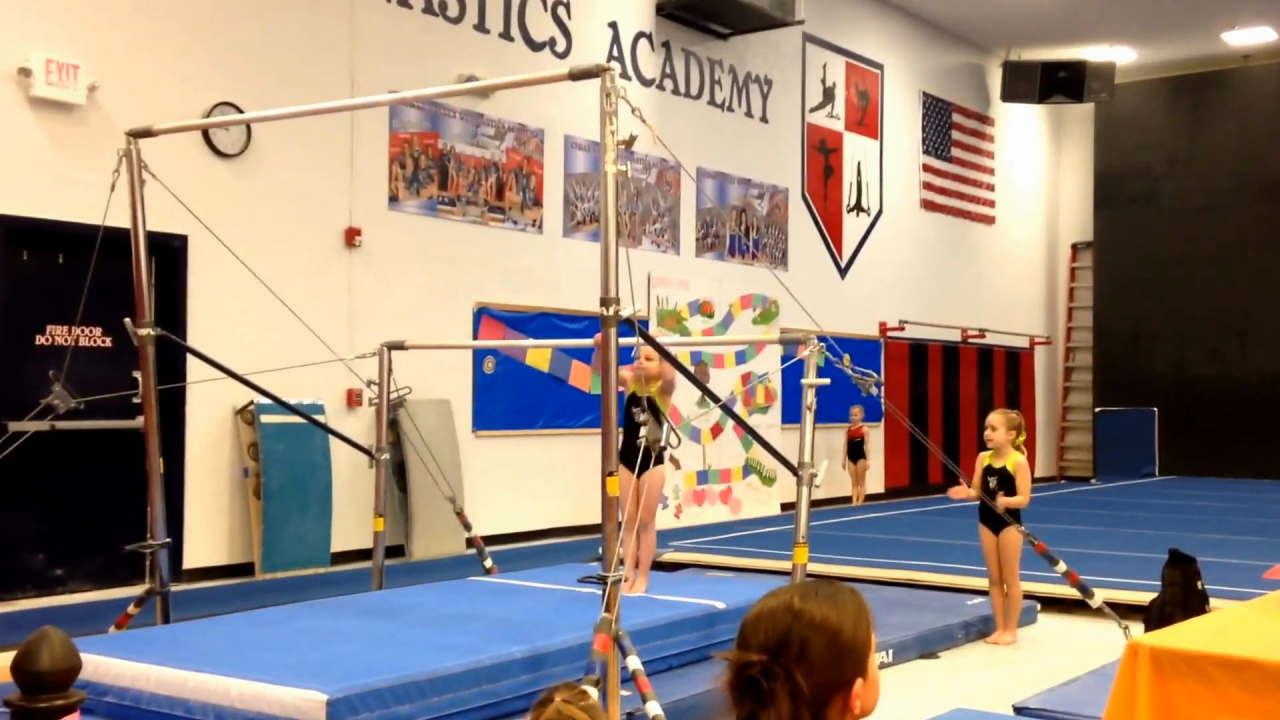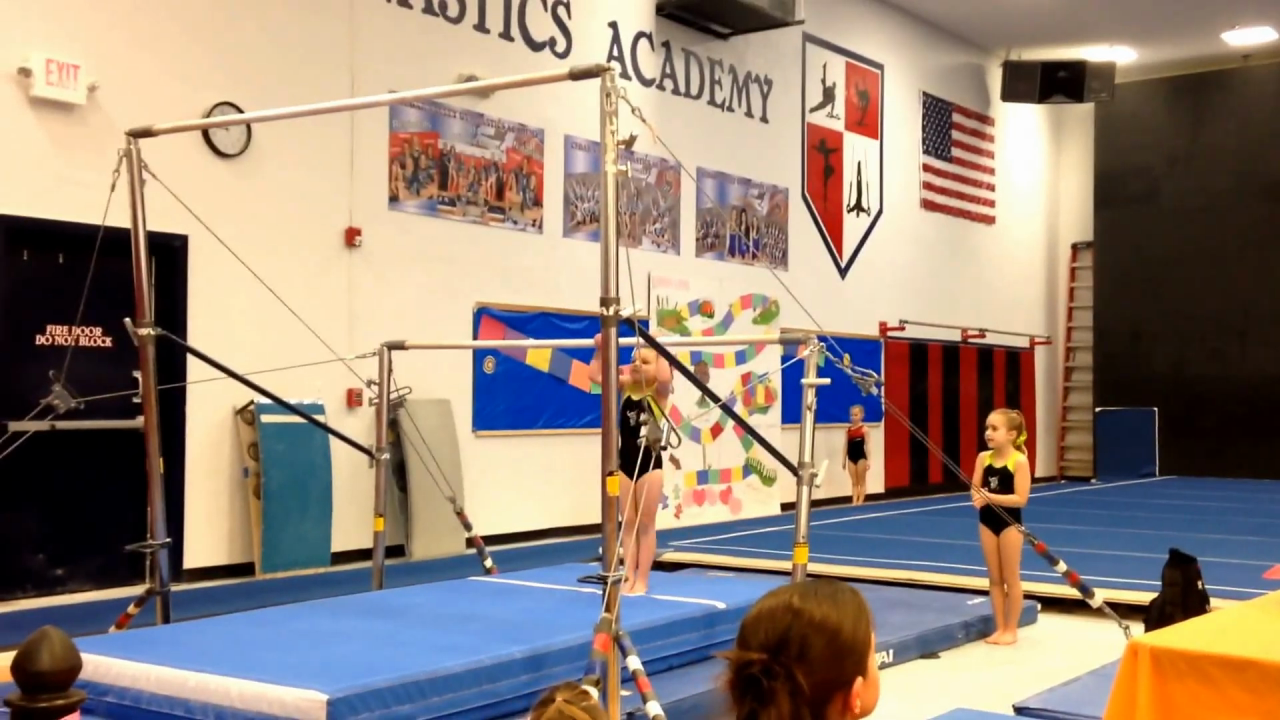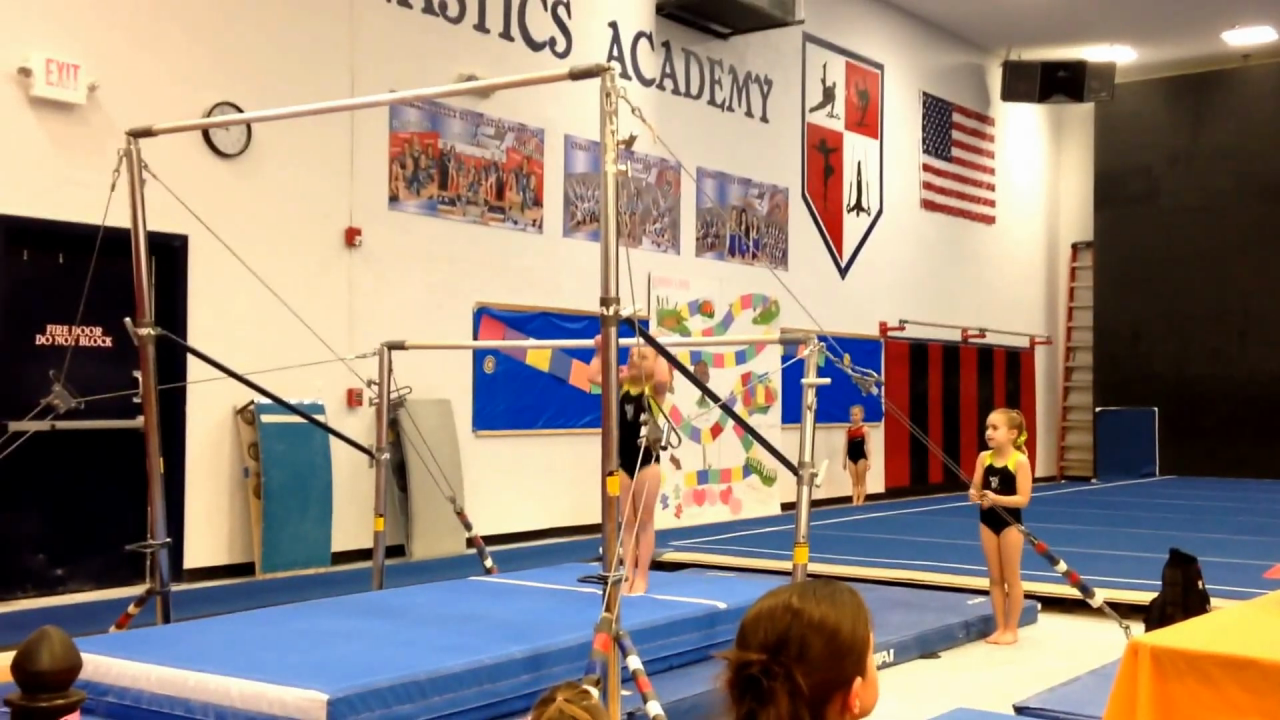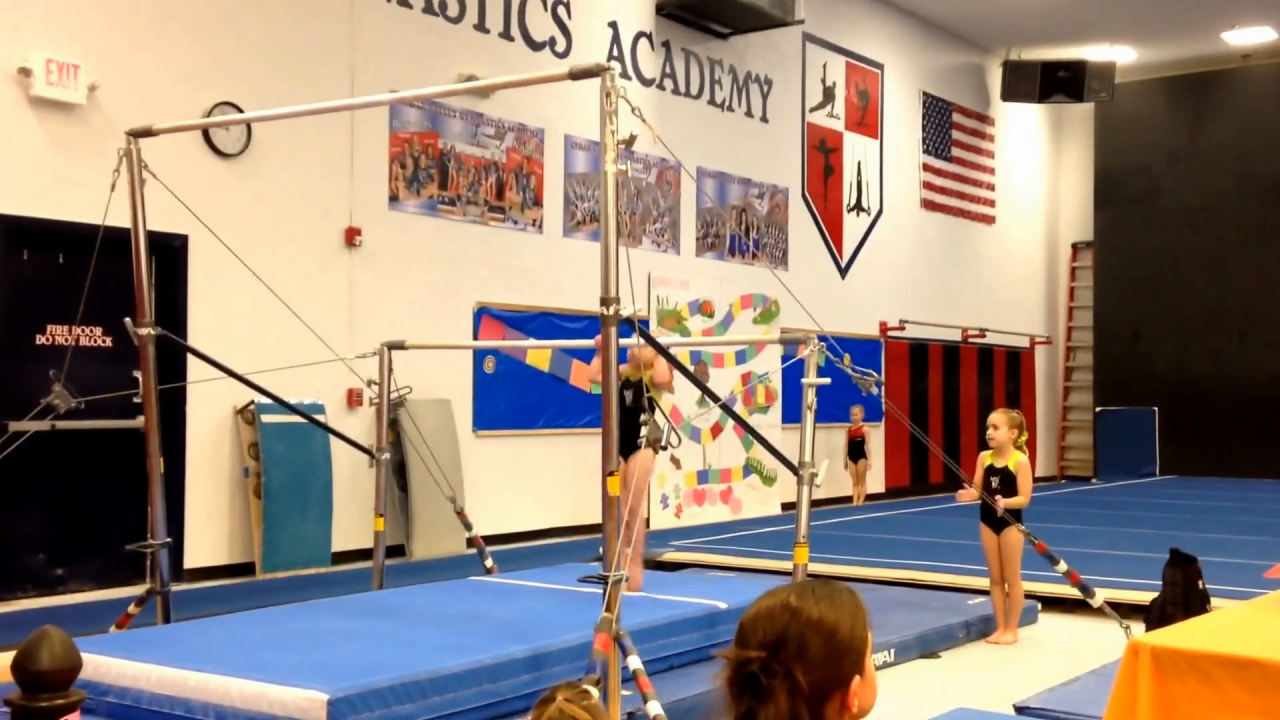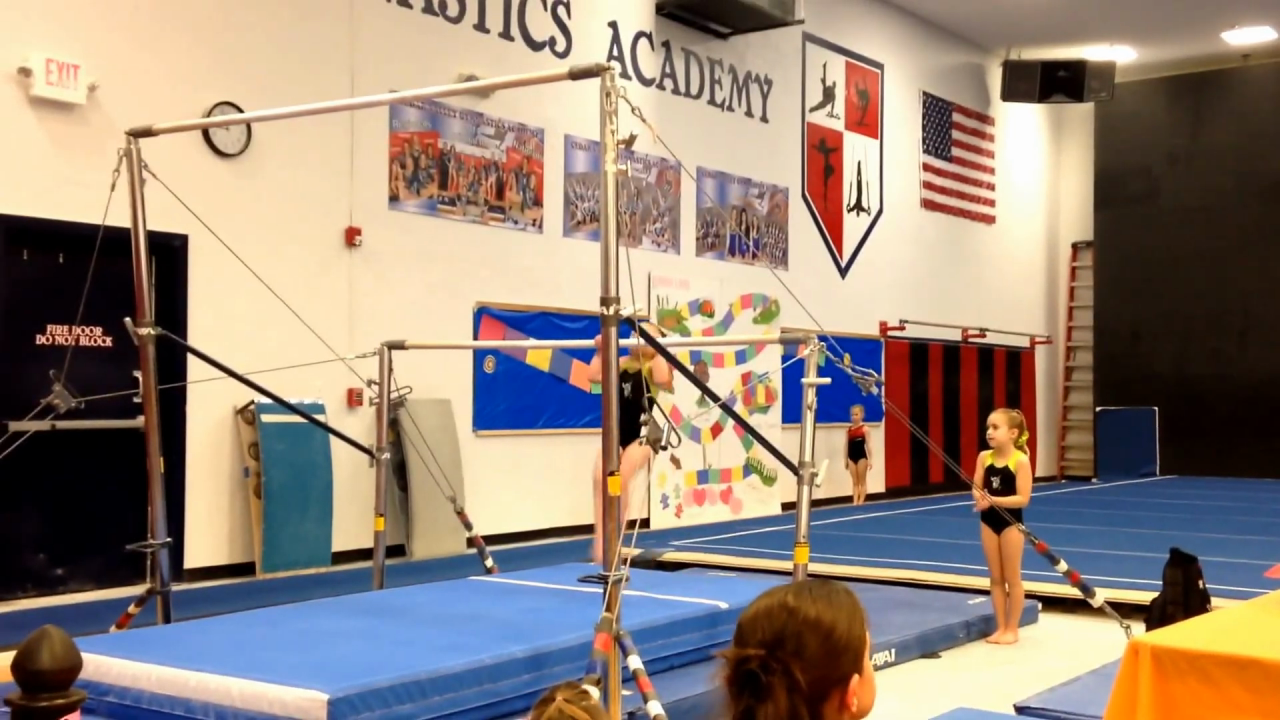
dt=0.1s
person 1, frame 1
left shoulder: (663, 389)
right shoulder: (630, 382)
left elbow: (669, 375)
right elbow: (599, 367)
left wrist: (658, 347)
right wrist: (600, 347)
left hip: (652, 459)
right hip: (627, 458)
left knee: (646, 520)
right knee: (629, 519)
left ankle: (642, 579)
right ankle: (629, 576)
person 1, frame 2
left shoulder: (658, 392)
right shoulder: (625, 386)
left elbow: (665, 379)
right elbow: (594, 375)
left wrist: (659, 354)
right wrist: (599, 350)
left hip: (649, 463)
right hip: (625, 462)
left knee: (645, 525)
right knee: (628, 523)
left ankle: (642, 580)
right ankle: (629, 577)
person 1, frame 3
left shoulder: (655, 388)
right shoulder: (623, 383)
left elbow: (663, 379)
right elbow: (594, 376)
left wrist: (658, 353)
right wrist: (599, 351)
left hip: (647, 458)
right hip: (623, 459)
left knee: (644, 521)
right knee: (628, 521)
left ankle: (642, 578)
right ankle: (628, 576)
person 1, frame 4
left shoulder: (655, 374)
right shoulder: (622, 373)
left elbow: (663, 380)
right elbow: (594, 376)
left wrist: (657, 350)
right wrist: (600, 351)
left hip: (642, 444)
right hip: (618, 443)
left knee: (634, 508)
right knee: (621, 511)
left ankle: (636, 566)
right ankle: (624, 563)
person 1, frame 5
left shoulder: (654, 367)
right shoulder: (622, 364)
left elbow: (662, 380)
right elbow: (594, 375)
right wrist: (600, 350)
left hip: (639, 436)
right hip: (617, 436)
left knee: (621, 482)
right knee: (600, 478)
right ankle: (601, 538)
person 2, frame 1
left shoulder: (1018, 461)
right shoulder: (983, 458)
left elbow: (1024, 498)
right elbow: (976, 490)
left wrist: (1004, 501)
right wrist: (966, 492)
left hip: (1009, 523)
right hip: (987, 522)
left knee: (1010, 578)
right knee: (994, 578)
left ankle: (1011, 629)
right ankle: (999, 627)
person 2, frame 2
left shoulder: (1019, 461)
right shoulder: (983, 458)
left elbow: (1021, 498)
right elbow: (976, 488)
left wrist: (993, 497)
right wrist: (976, 496)
left hip: (1010, 523)
right hip: (987, 522)
left knee: (1011, 578)
right knee: (994, 578)
left ankle: (1011, 629)
right ankle: (999, 627)
person 2, frame 3
left shoulder: (1020, 461)
right shoulder: (984, 458)
left elbow: (1023, 498)
right elbow: (975, 488)
left wrist: (997, 499)
right wrist: (975, 495)
left hip: (1010, 523)
right hip: (988, 522)
left knee: (1011, 578)
right knee: (995, 578)
left ankle: (1012, 629)
right ankle: (1000, 627)
person 2, frame 4
left shoulder: (1021, 461)
right shoulder: (984, 458)
left elbow: (1024, 499)
right elbow: (977, 489)
left wrist: (1004, 503)
right wrist: (969, 494)
left hip: (1010, 522)
right hip: (988, 521)
left knee: (1011, 578)
right knee: (995, 577)
left ankle: (1011, 629)
right ankle: (1000, 626)
person 2, frame 5
left shoulder: (1021, 460)
right shoulder: (984, 457)
left elbow: (1023, 499)
right elbow: (977, 488)
left wrist: (994, 500)
right wrist: (978, 496)
left hip: (1011, 523)
right hip: (989, 522)
left knee: (1012, 577)
right knee: (995, 577)
left ankle: (1012, 628)
right ankle: (1001, 626)
